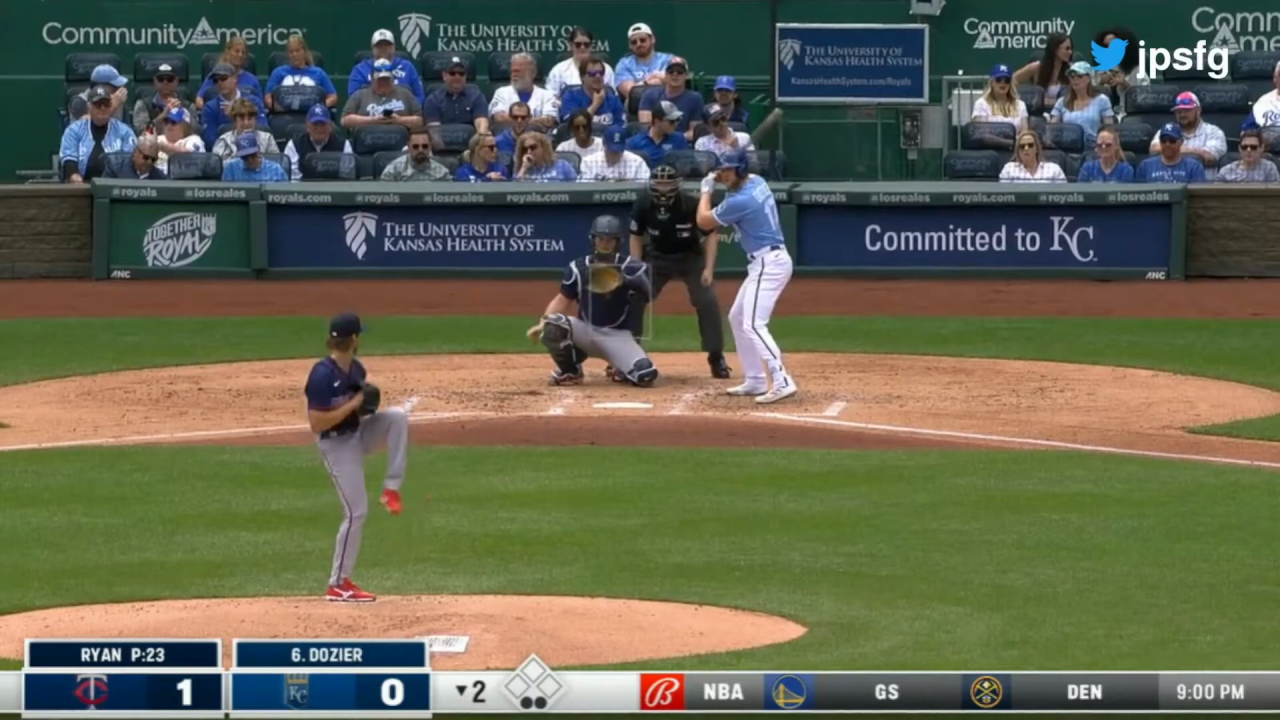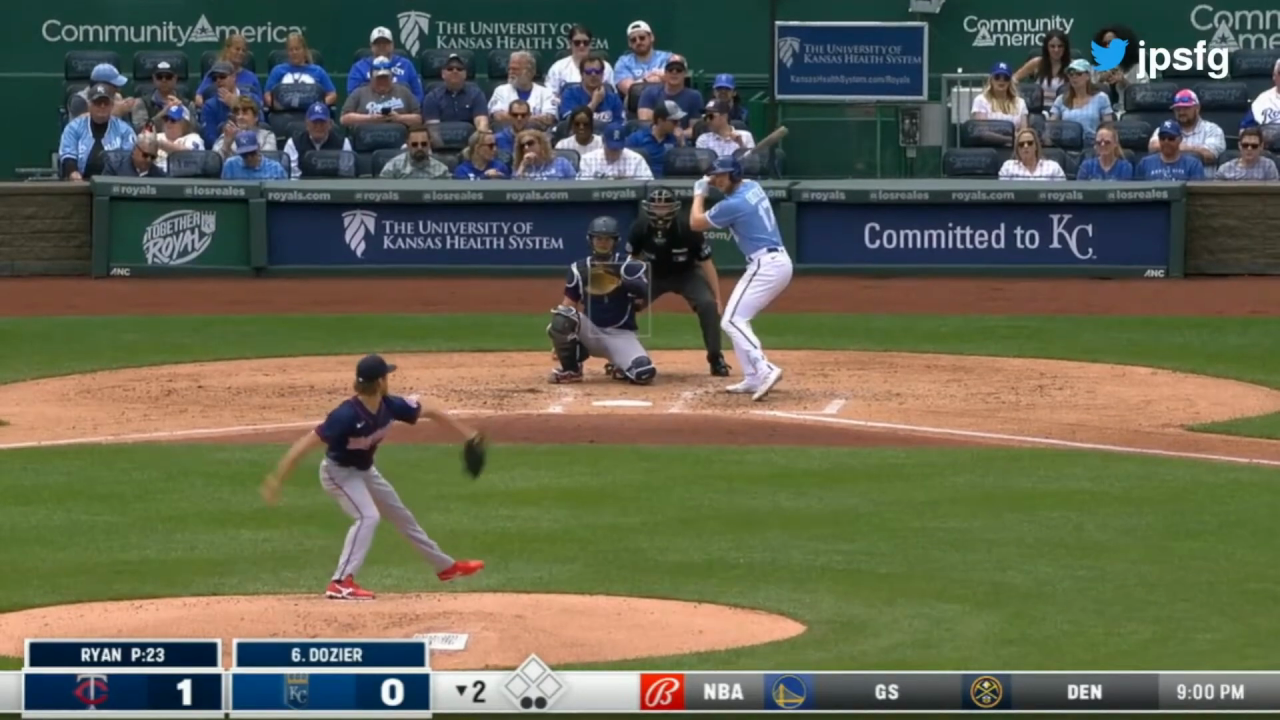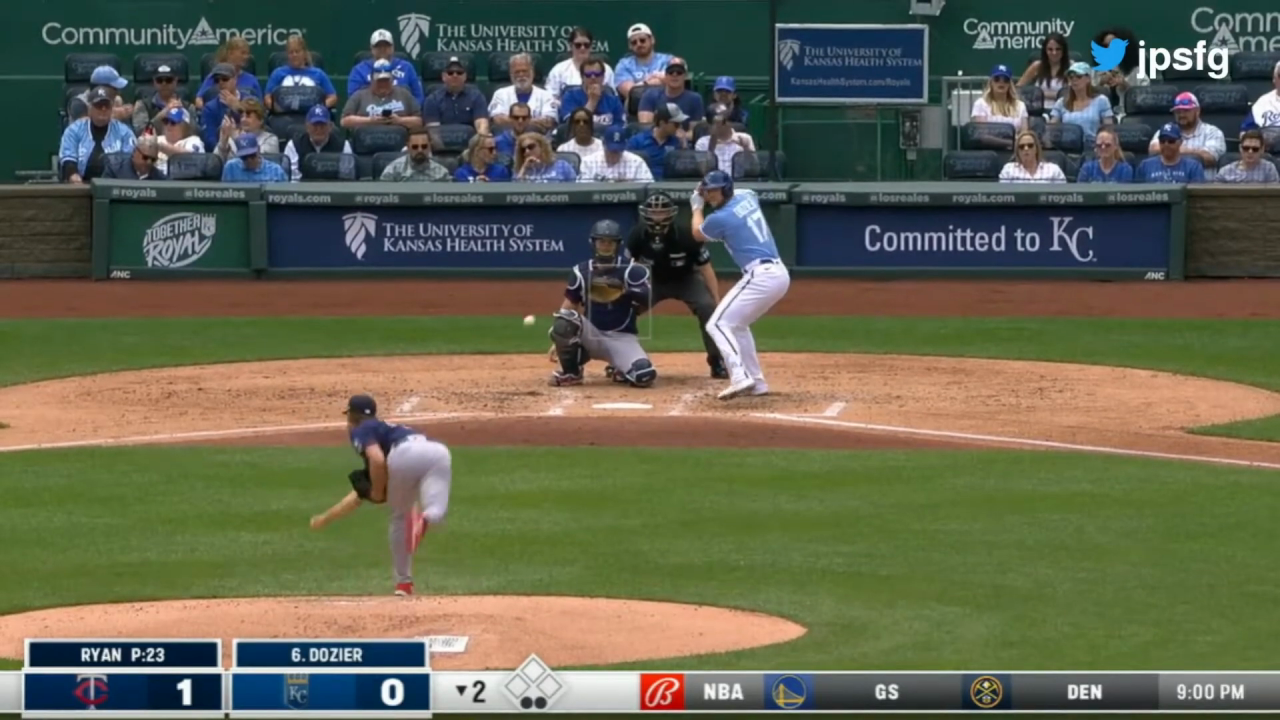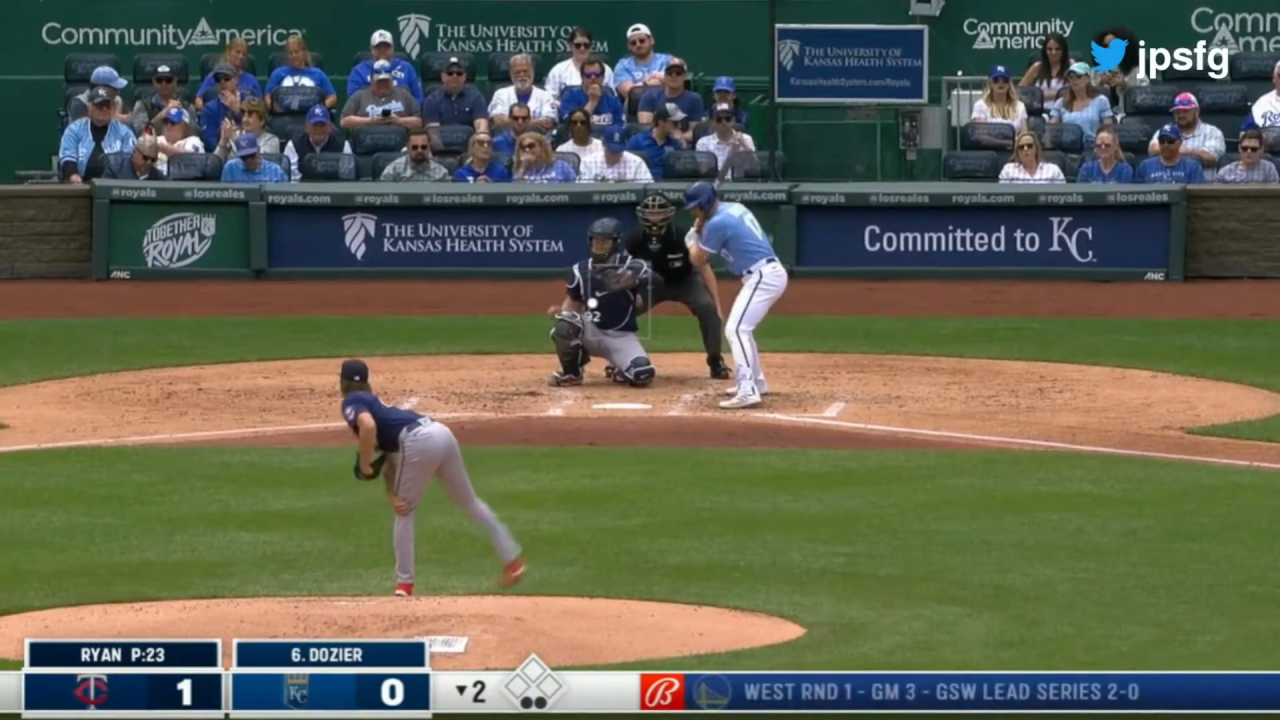
dt=0.5s
person 1, frame 1
left shoulder: (355, 367)
right shoulder: (322, 376)
right elbow: (317, 424)
left wrist: (368, 400)
right wrist: (353, 404)
left hip: (362, 431)
right hip: (337, 446)
left knee: (398, 416)
right knee: (357, 512)
left ankle: (392, 488)
right ankle: (338, 585)
person 1, frame 2
left shoulder: (390, 404)
right shoulder: (347, 415)
left elbow: (430, 411)
right elbow: (306, 443)
left wrist: (468, 433)
right wrist: (277, 479)
left hip: (365, 471)
right hip: (340, 473)
left knee: (400, 516)
right knee: (368, 517)
left ankle: (446, 566)
right ankle: (340, 582)
person 1, frame 3
left shoulder: (362, 431)
right shoulder: (385, 428)
left elbow: (378, 461)
right elbow: (363, 491)
left wrist: (377, 494)
right wrist: (328, 517)
left hip: (404, 456)
right hip: (437, 453)
left knee: (399, 518)
right knee: (435, 514)
left ankle: (404, 581)
right ankle: (422, 521)
person 1, frame 4
left shoulder: (353, 402)
right shoulder: (372, 401)
left elbow: (369, 426)
right elbow: (388, 458)
left wrist: (366, 465)
right wrist: (392, 495)
left hip: (418, 442)
right hip: (440, 434)
left knee: (405, 513)
right knee: (469, 501)
left ankle: (405, 582)
right ankle: (512, 558)
person 2, frame 1
left shoulder: (740, 201)
right shoulder: (758, 182)
left elbow: (703, 221)
right elbow: (747, 179)
left wrist: (706, 190)
right wrist: (719, 179)
left hip: (768, 264)
right hip: (770, 262)
left knee: (753, 324)
right knee: (738, 318)
left ankle: (782, 382)
right ankle: (756, 381)
person 2, frame 2
left shoulder: (733, 204)
right shoulder: (753, 186)
left elbow: (695, 223)
left wrist: (699, 193)
right wrist: (713, 183)
left hip: (766, 265)
right hip: (778, 262)
left knee: (733, 321)
right knee: (736, 318)
left ankle: (766, 371)
right ankle: (754, 379)
person 2, frame 3
left shoulder: (718, 218)
right shoulder: (747, 198)
left elbow: (697, 235)
left wrist: (697, 207)
right wrist: (714, 199)
left hip: (759, 276)
right hip: (777, 274)
left knee: (718, 325)
right knee: (736, 323)
left ankle: (740, 378)
right ankle: (755, 380)
person 2, frame 4
left shoulder: (717, 223)
right shoulder: (734, 207)
left elbow: (697, 260)
left wrist: (691, 241)
right wrist: (700, 229)
left hip: (764, 277)
right hip: (769, 275)
left knee: (736, 329)
right knee: (741, 327)
left ankle: (747, 391)
right ankle: (756, 382)
person 3, frame 1
left shoulder: (692, 205)
right shoulder: (643, 205)
left elbow: (711, 236)
right elbow: (635, 238)
left wrist: (709, 268)
left hip: (691, 257)
right hip: (657, 258)
left knee: (707, 301)
right knee: (635, 299)
left ankle: (716, 357)
person 3, frame 2
left shoulder: (689, 229)
right shoulder: (639, 228)
left elbow: (706, 264)
right elbow: (632, 260)
left wrist: (717, 298)
left hip: (687, 274)
right hip: (653, 275)
left knee: (708, 304)
left ankle: (715, 358)
person 3, frame 3
left shoulder: (687, 235)
right shoulder: (637, 235)
left elbow: (706, 269)
left wrist: (717, 302)
left hip: (686, 279)
right hip: (653, 281)
left knee: (707, 307)
left ankle: (716, 360)
person 3, frame 4
left shoulder: (684, 235)
right shoulder: (634, 237)
left elbow: (704, 269)
left wrist: (717, 304)
left hip: (685, 281)
right hip: (651, 283)
left knee: (708, 307)
left ankle: (715, 360)
person 4, frame 1
left shoulder: (629, 265)
right shoulder: (578, 267)
left elbow: (646, 290)
right elbow: (562, 301)
left wrist: (623, 281)
right wrist: (542, 326)
left hip: (617, 335)
right hip: (587, 331)
left knee: (645, 375)
right knee: (553, 325)
left ankle: (620, 368)
right ankle: (571, 372)
person 4, frame 2
left shoulder: (630, 266)
right shoulder: (579, 269)
left elbow: (644, 293)
right elbow: (569, 305)
left wrist: (621, 282)
right wrist: (560, 338)
left hip: (621, 335)
right hip: (591, 331)
left knee: (644, 373)
right knee: (562, 315)
left ankle: (621, 367)
right ankle: (571, 369)
person 4, frame 3
left shoulder: (632, 270)
right shoulder: (581, 271)
left elbow: (647, 300)
right elbow: (568, 307)
left wrist: (624, 290)
right wrist: (559, 341)
left hip: (621, 338)
right hip: (591, 335)
left knee: (644, 376)
right knee: (564, 319)
left ankle: (621, 369)
right ankle: (571, 372)
person 4, frame 4
left shoulder: (631, 266)
right shoulder: (580, 270)
right elbow: (571, 304)
left wrist: (636, 279)
right wrist: (560, 312)
left hip: (622, 336)
right hip: (592, 333)
left knee: (643, 374)
right knee: (565, 322)
left ankle: (620, 370)
right ankle: (571, 373)
